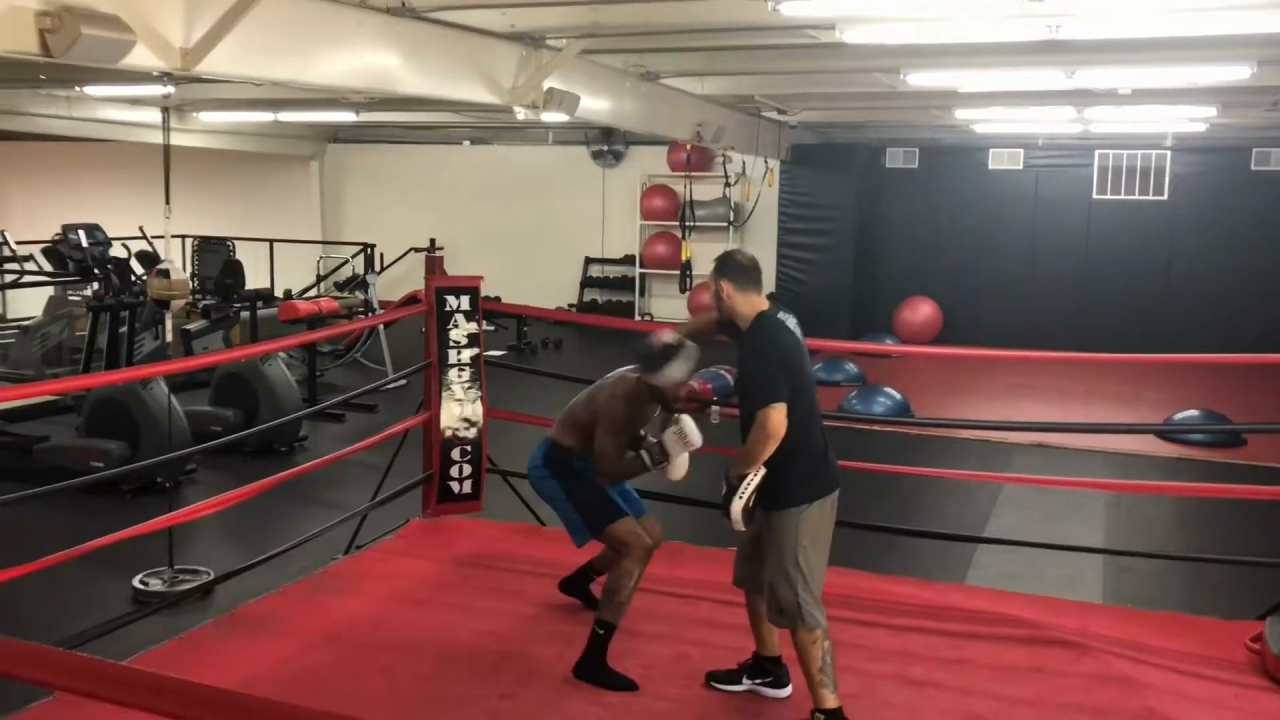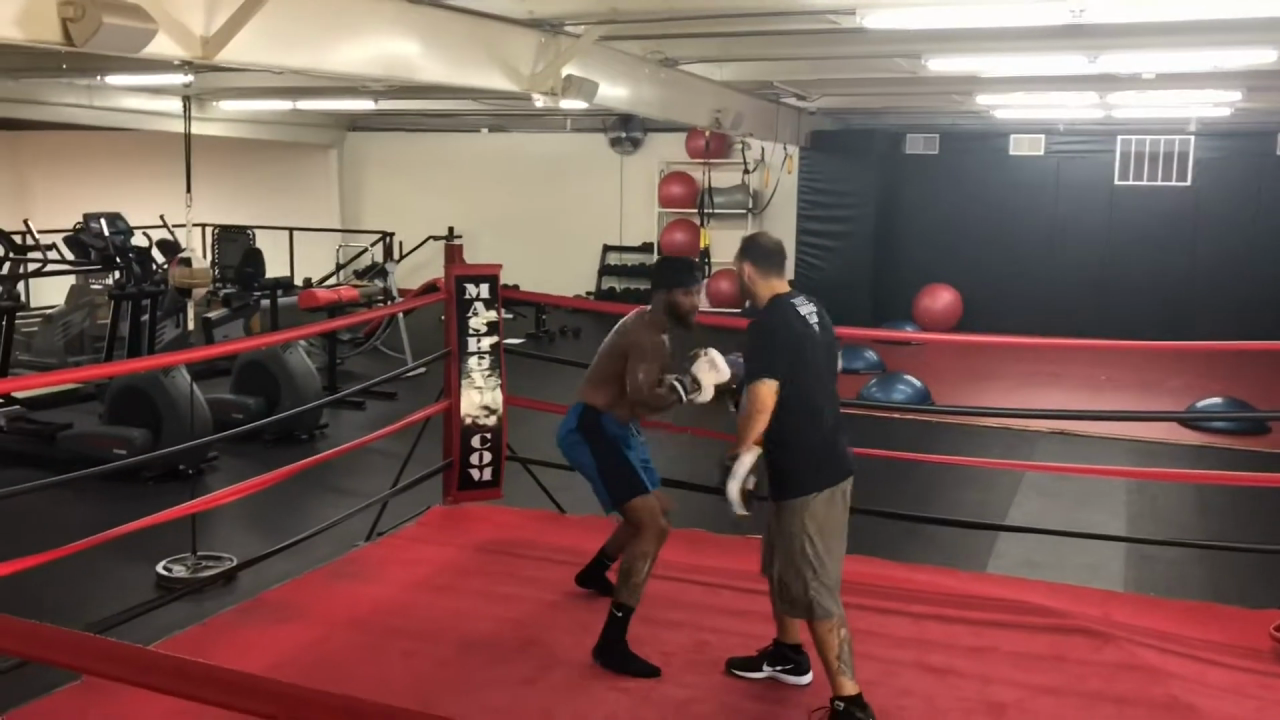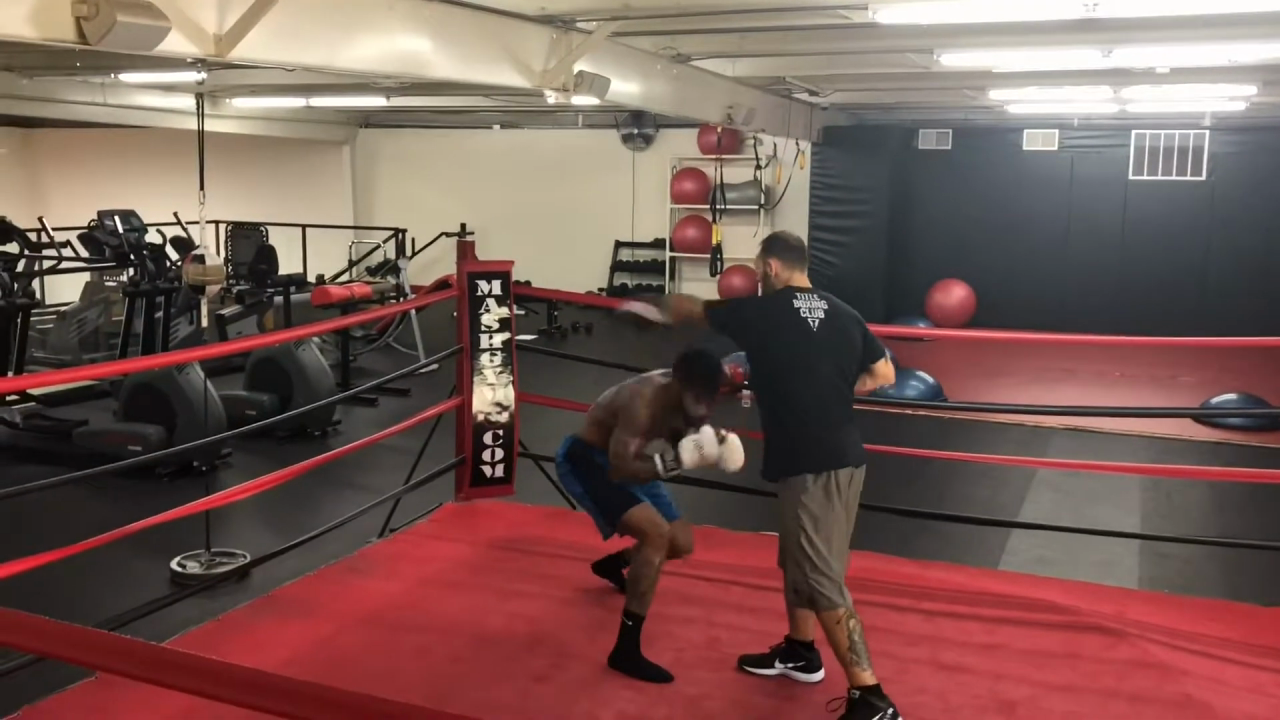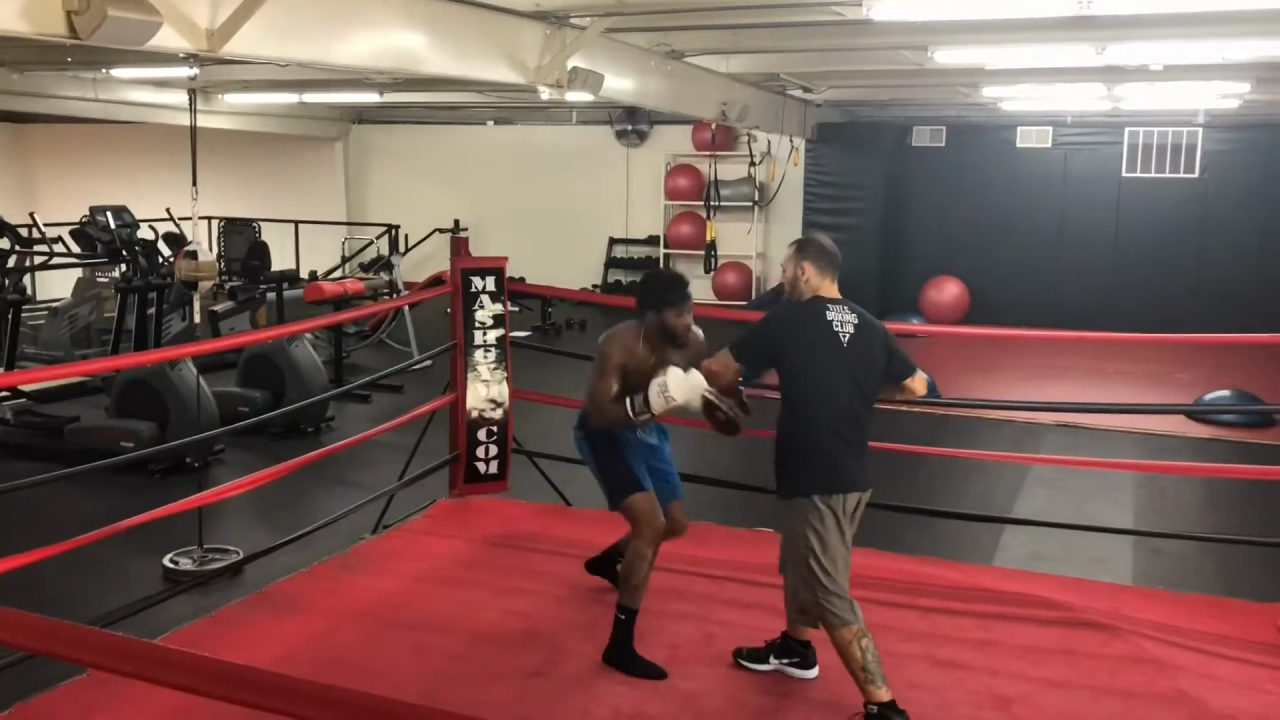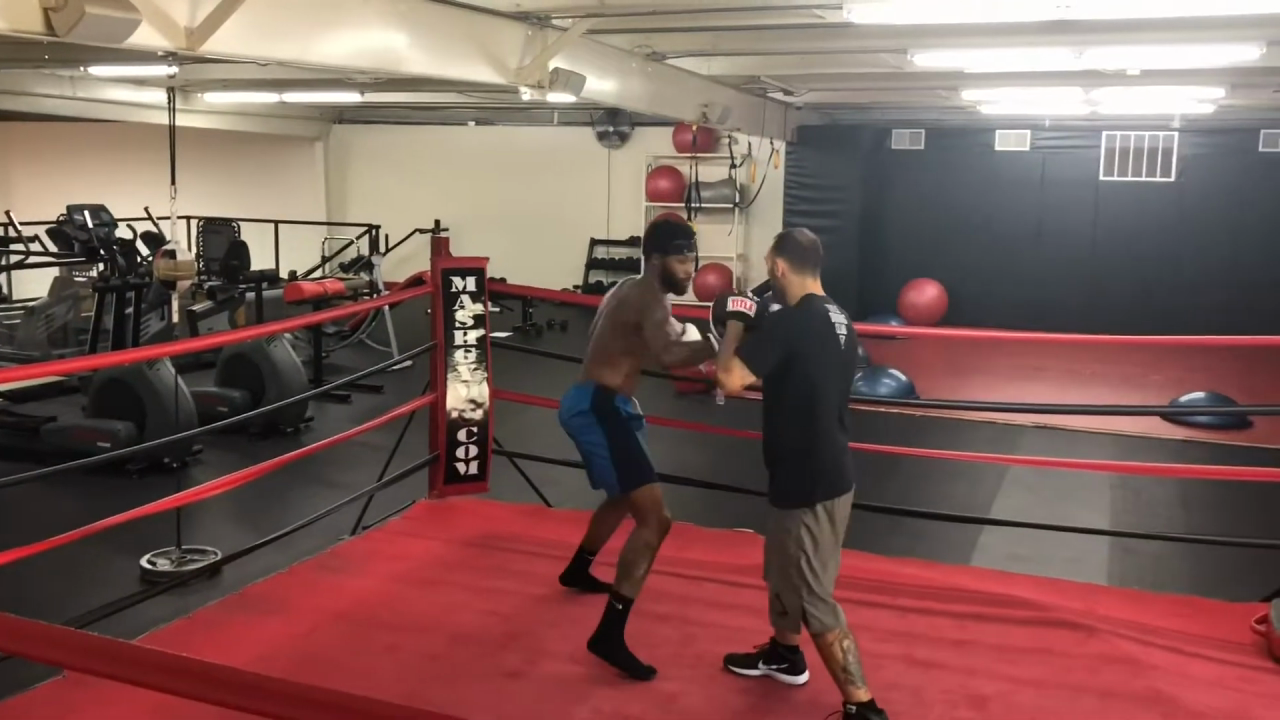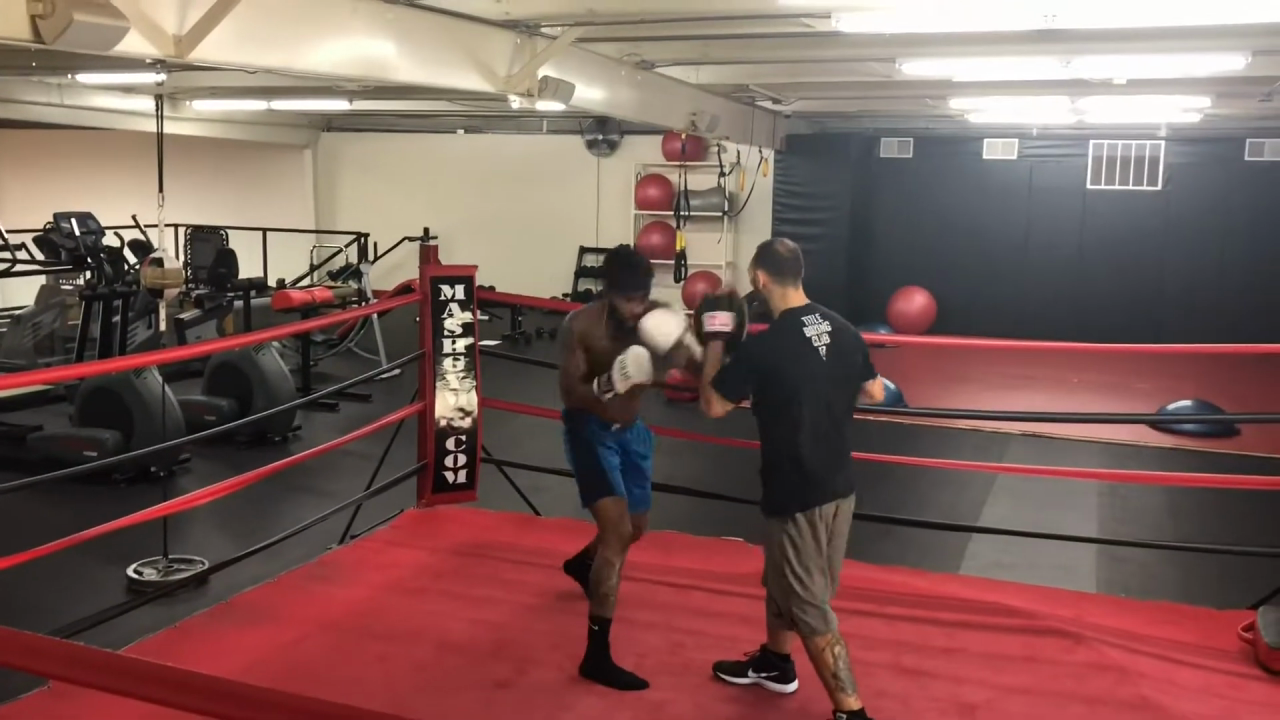
dt=0.4s
person 1, frame 1
left shoulder: (763, 344)
right shoulder: (771, 320)
left elbow: (772, 426)
right elbow: (721, 321)
left wrist: (741, 474)
right wrist: (678, 334)
left hip: (799, 489)
right hip: (786, 482)
left knee: (797, 602)
right knee: (753, 575)
right ankle: (768, 669)
person 1, frame 2
left shoulder: (767, 324)
right shoulder: (805, 309)
left elbow: (761, 398)
right elbow: (828, 369)
left wrist: (742, 456)
left hip: (810, 474)
right hip: (824, 462)
left knee: (815, 588)
right knee: (781, 565)
right ankle: (786, 653)
person 1, frame 3
left shoulder: (757, 311)
right shoulder: (843, 313)
left elbow: (692, 310)
right elbow: (885, 375)
left wrist: (653, 307)
left hip: (806, 467)
right hip: (846, 458)
left knee: (822, 580)
right knee: (802, 561)
right ankle: (799, 651)
person 1, frame 4
left shoulder: (787, 321)
right shoulder: (871, 328)
left elbow: (722, 366)
right elbow: (917, 386)
left wrist: (704, 370)
left hip: (814, 481)
right hip: (853, 476)
left knee: (832, 596)
right knee: (800, 566)
right ankle: (794, 649)
person 1, frame 5
left shoulder: (788, 324)
right shoulder: (839, 322)
left elbow: (730, 378)
left wrist: (735, 322)
left hip: (807, 484)
right hip: (829, 473)
left knee: (813, 596)
right knee: (785, 572)
right ankle: (784, 654)
person 1, frame 6
left shoulder: (763, 347)
right shoulder: (840, 328)
left elbow: (712, 404)
right elbow: (874, 391)
left wrist: (715, 337)
left hip: (797, 493)
right hip: (835, 484)
left knee: (806, 603)
right knee: (783, 580)
right ankle: (774, 662)
person 2, frame 1
left shoulder: (640, 387)
right shoulder: (621, 399)
right elbow: (607, 470)
left wrist: (653, 446)
right wrist: (662, 451)
left hip: (580, 460)
right hip: (559, 466)
left knee: (650, 536)
right knee: (636, 550)
left ankle: (578, 580)
right ankle: (592, 662)
person 2, frame 2
left shoulder: (653, 324)
right shoulder: (647, 332)
right elbow: (642, 402)
left wrist: (693, 381)
right wrist: (691, 382)
left hip: (615, 428)
right hip: (593, 430)
left knee: (654, 511)
right knee: (653, 528)
left ankle: (594, 573)
right ankle: (612, 644)
person 2, frame 3
left shoulder: (690, 395)
right shoulder: (643, 400)
left elbow: (683, 433)
right elbow: (619, 471)
left wrist: (715, 443)
right wrist: (675, 459)
left hip: (634, 464)
right hip: (588, 462)
left knee: (681, 545)
right knee: (657, 535)
left ankle: (612, 564)
right ankle: (626, 651)
person 2, frame 4
left shoulder: (693, 343)
right shoulder: (617, 344)
left elbow: (689, 387)
right elbow: (598, 414)
left wrist: (694, 393)
right wrist: (648, 402)
left hip: (649, 432)
right hip: (606, 434)
left knee: (676, 524)
right knee: (652, 526)
left ankle: (608, 561)
right ankle: (620, 647)
person 2, frame 5
left shoulder: (634, 291)
right shoulder: (648, 297)
right elbow: (670, 356)
left wrist: (686, 343)
left hip: (597, 405)
right hip: (598, 409)
left knee: (623, 498)
right knee: (655, 519)
left ankle: (577, 571)
right ankle: (609, 636)
person 2, frame 6
right shoulder: (580, 324)
right elbow: (571, 394)
right wrist: (613, 380)
left hip: (632, 431)
right hip: (588, 430)
left knee: (635, 529)
right knee: (618, 532)
left ankle: (582, 566)
right ankle: (597, 657)
